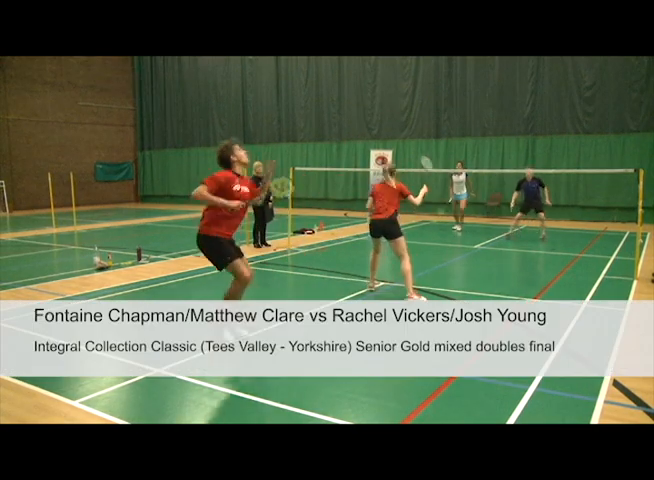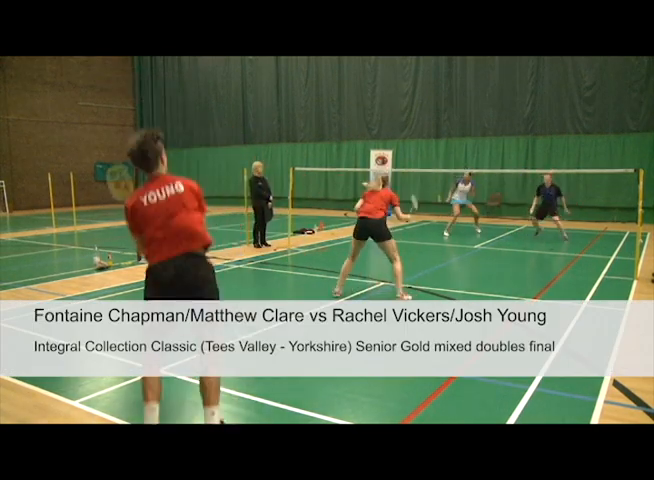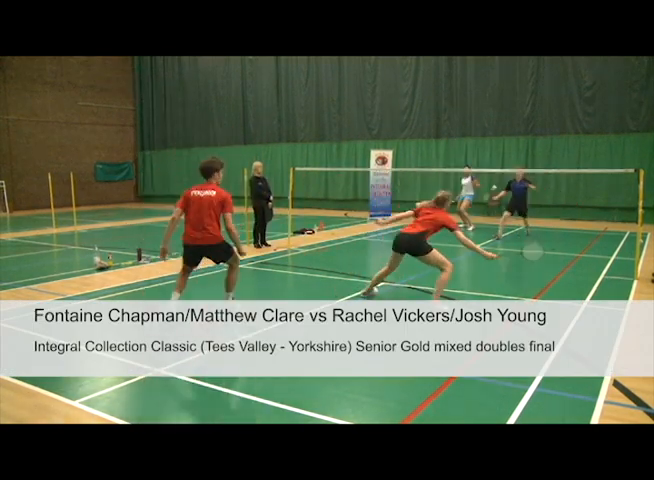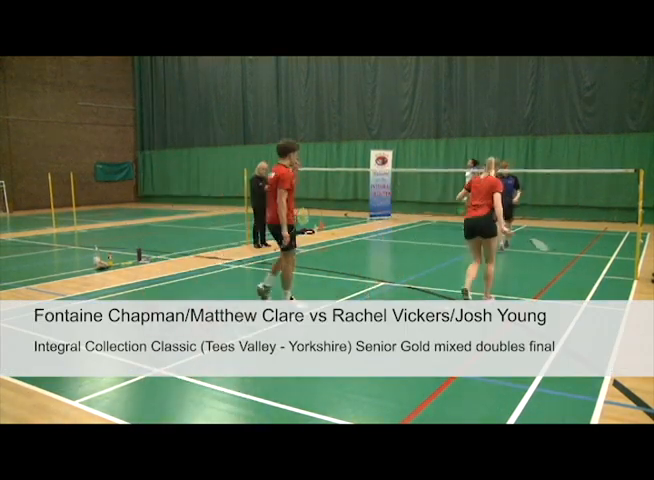
dt=1s
person 1, frame 1
left shoulder: (247, 183)
right shoulder: (224, 177)
left elbow: (257, 201)
right elbow: (197, 194)
left wrist: (267, 180)
right wrist: (226, 203)
left hip: (224, 237)
right hip: (211, 237)
left knee: (246, 274)
right knee: (244, 276)
person 1, frame 2
left shoulder: (134, 204)
right shoulder: (189, 187)
left hip: (159, 272)
right hip: (193, 265)
left ankle: (151, 420)
right ankle: (212, 418)
person 1, frame 3
left shoulder: (189, 193)
right shoulder: (223, 195)
left elbow: (174, 218)
right elbow: (229, 226)
left wrist: (165, 244)
right wrist: (240, 247)
left hip: (191, 242)
right hip: (213, 241)
left knee: (185, 271)
right knee: (234, 263)
right ankle: (229, 301)
person 1, frame 4
left shoulder: (275, 170)
right shoulder: (285, 173)
right elbow: (281, 201)
left wrist: (293, 171)
right wrist: (284, 229)
left hip: (272, 221)
right hip: (282, 222)
left knee: (286, 256)
right knee: (289, 259)
left ankle: (265, 286)
right ankle: (287, 299)
person 2, frame 1
left shoulder: (376, 187)
right shoulder: (399, 186)
left elbow: (368, 207)
right elbow: (416, 202)
right wrist: (423, 191)
left hip: (374, 222)
right hip: (389, 223)
left knee: (376, 251)
right knee: (404, 258)
left ankle: (372, 282)
right ankle: (411, 293)
person 2, frame 2
left shoulder: (368, 192)
right shoulder: (391, 194)
left elbow: (357, 209)
right elbow: (400, 216)
right wrist: (407, 217)
left hip: (362, 223)
right hip: (378, 224)
left knee: (352, 258)
right knee: (395, 259)
left ankle: (338, 289)
right ankle: (400, 293)
person 2, frame 3
left shoulder: (424, 208)
right shoulder: (446, 218)
left elbow: (401, 215)
right elbow: (463, 240)
left wrist: (384, 222)
right wrist: (484, 253)
left hip: (401, 238)
right hip: (415, 241)
left knee: (390, 267)
right knee: (447, 268)
left ankle: (368, 290)
person 2, frame 4
left shoulder: (474, 180)
right shoulder: (496, 182)
left elbow: (458, 198)
right elbow: (497, 204)
left wrist: (465, 193)
right wrist: (502, 225)
left hip: (469, 221)
right hip: (485, 220)
left knee: (476, 260)
right knee: (490, 261)
left ankle: (467, 287)
right ankle: (487, 296)
